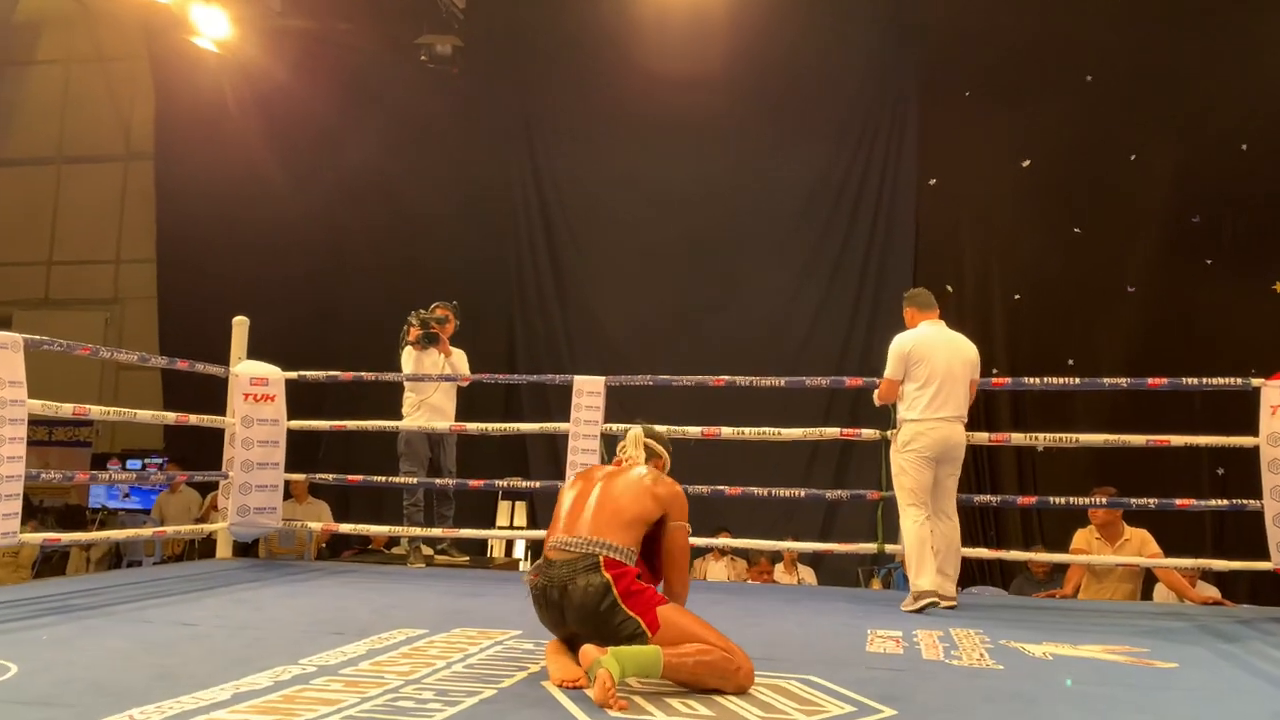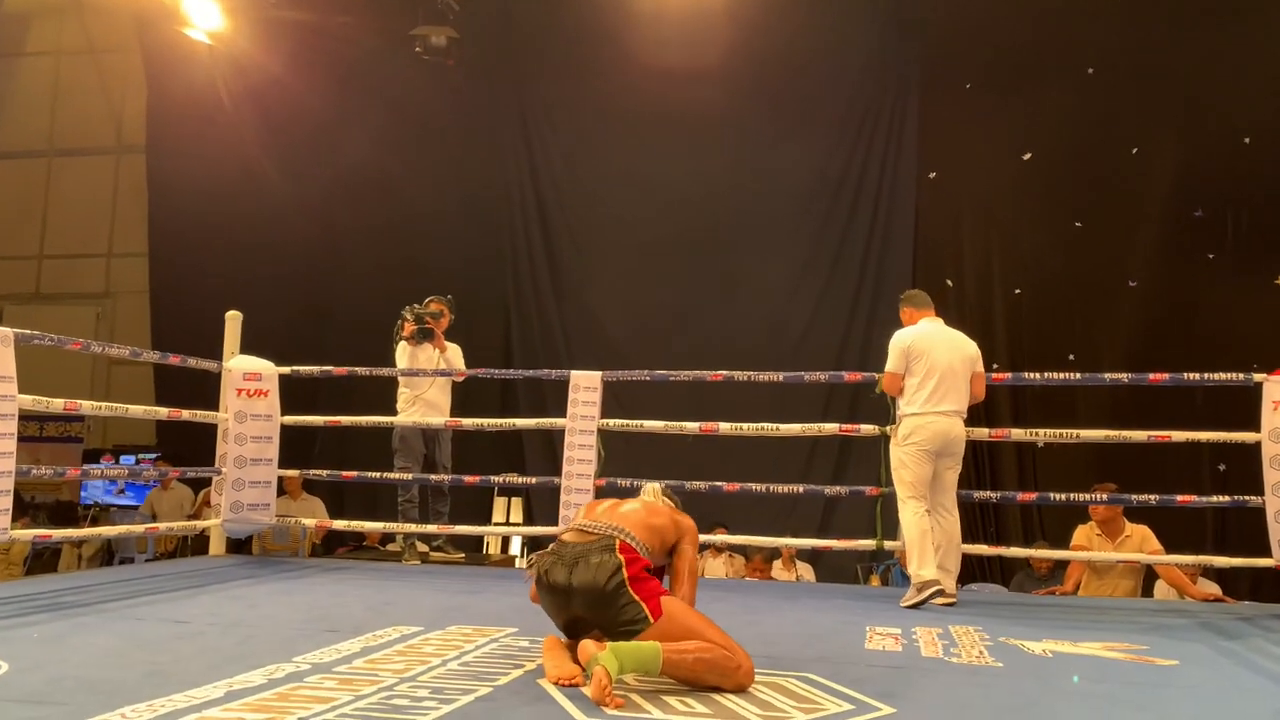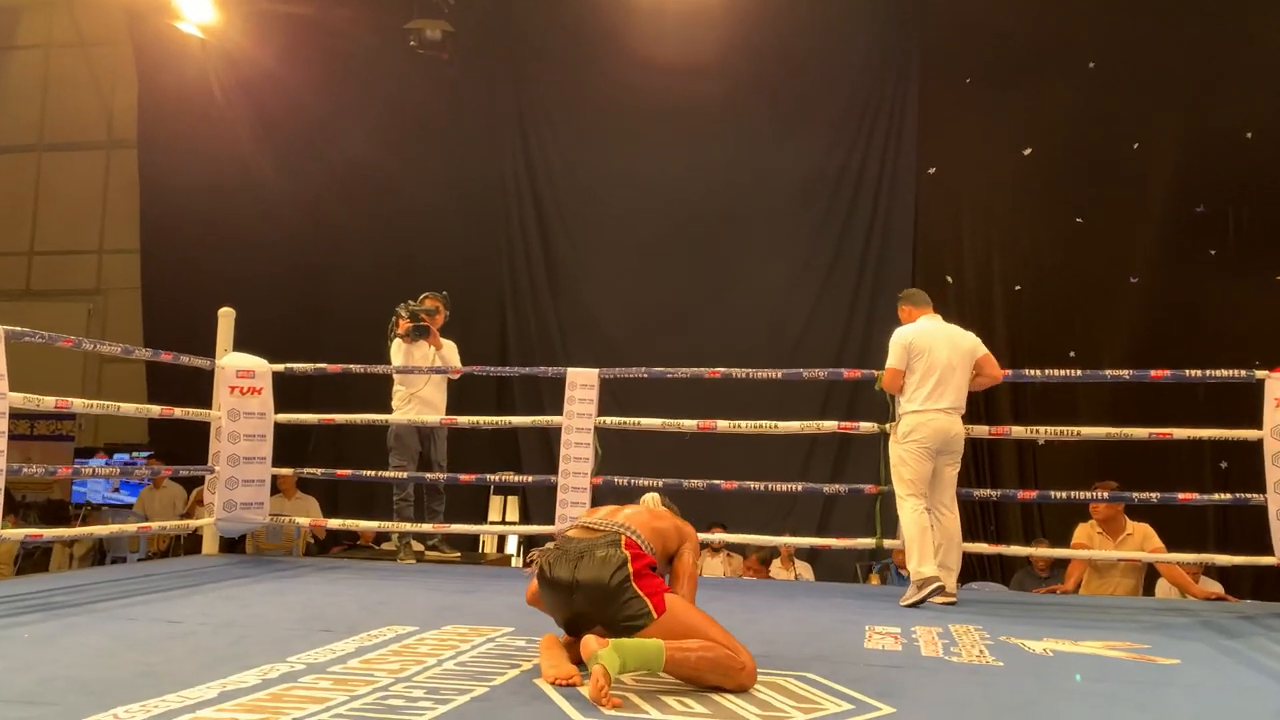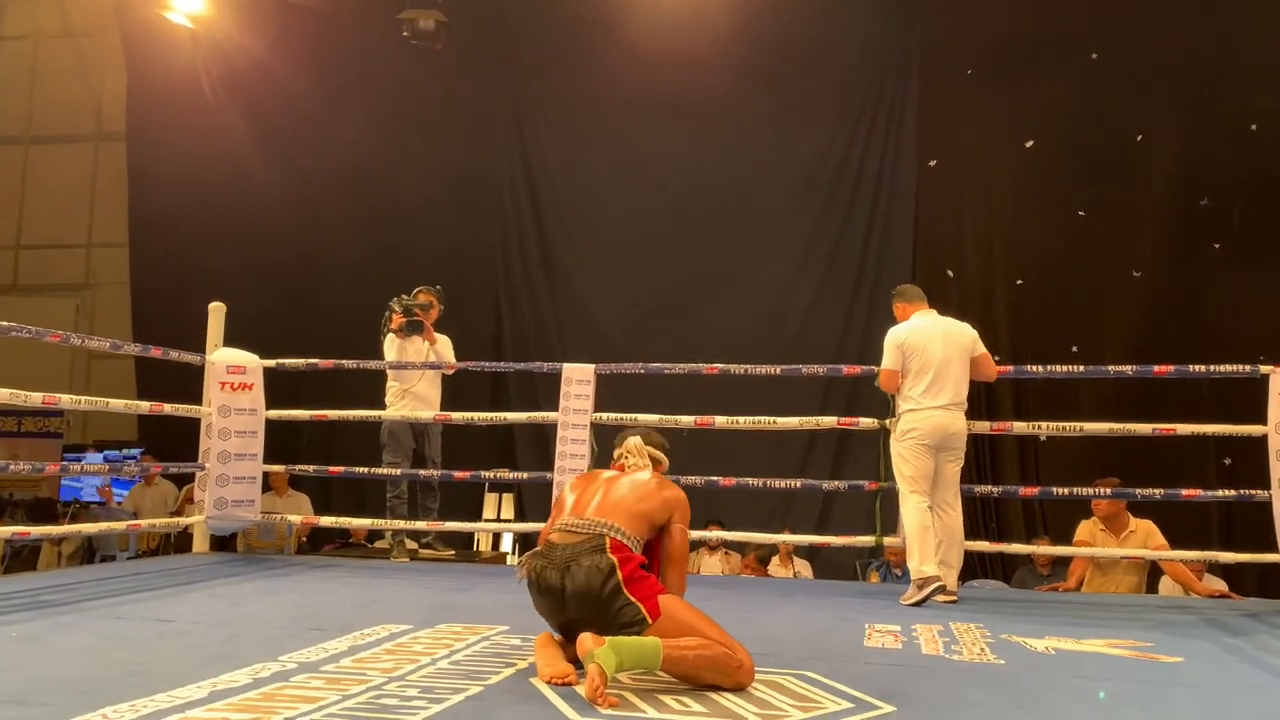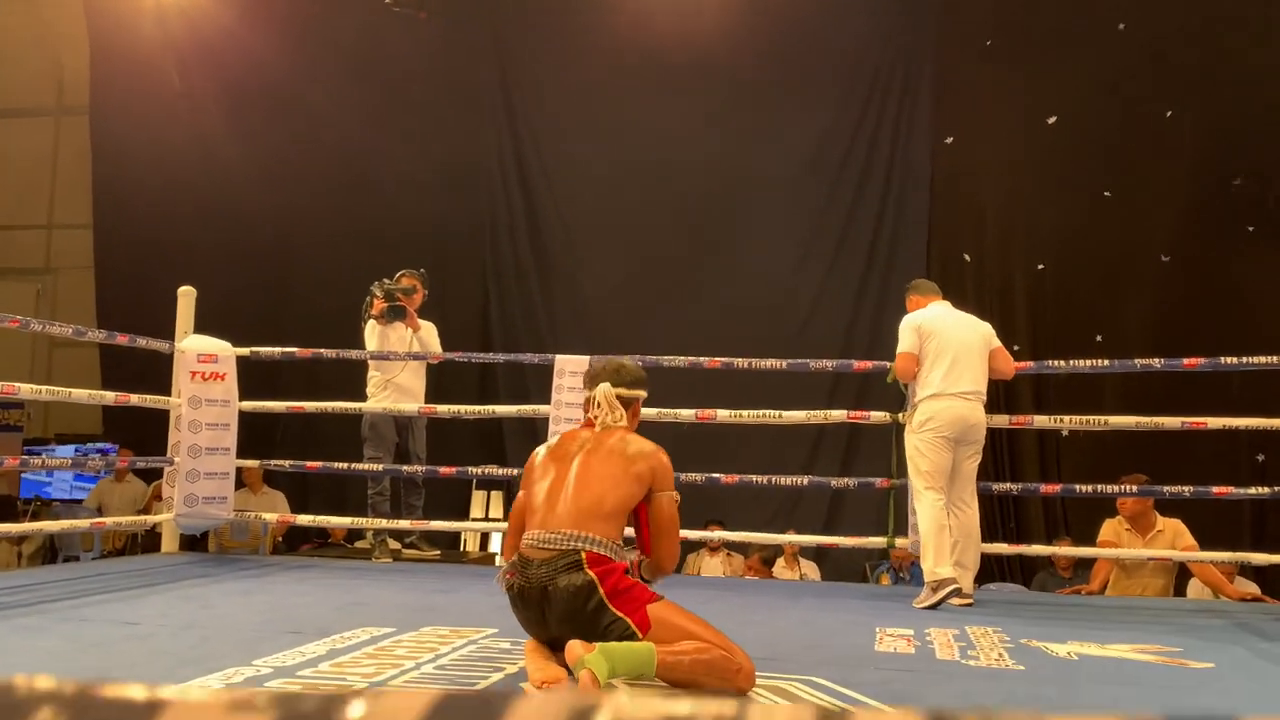
dt=0.3s
person 1, frame 1
left shoulder: (906, 341)
right shoulder: (967, 345)
left elbow: (886, 393)
right elbow: (970, 396)
left wrist: (879, 397)
left hip: (917, 432)
right hip: (954, 433)
left knee: (914, 510)
right knee: (945, 512)
left ankle: (923, 587)
right ankle: (947, 589)
person 1, frame 2
left shoulder: (905, 336)
right shoulder: (966, 342)
left elbow: (890, 387)
right elbow: (978, 393)
left hip: (917, 426)
right hip: (954, 428)
left knee: (913, 503)
right knee: (946, 507)
left ankle: (925, 579)
right ankle: (947, 586)
person 1, frame 3
left shoulder: (905, 333)
right shoulder: (965, 337)
left elbow: (890, 383)
right elbow: (995, 375)
left hip: (917, 424)
right hip: (952, 425)
left knee: (912, 500)
right knee: (945, 504)
left ankle: (925, 575)
right ankle: (948, 584)
person 1, frame 4
left shoulder: (900, 332)
right shoulder: (963, 330)
left elbow: (887, 383)
right elbow: (990, 373)
left hip: (917, 421)
right hip: (954, 422)
left knee: (914, 498)
right knee: (948, 502)
left ankle: (925, 575)
right ankle: (948, 582)
person 1, frame 5
left shoulder: (915, 319)
right shoulder: (978, 323)
left elbow: (904, 370)
right elbow: (1007, 369)
left hip: (935, 411)
right hip: (974, 412)
left knee: (929, 495)
right knee: (964, 500)
left ankle: (940, 577)
right ankle: (964, 583)
person 2, frame 1
left shoulder: (457, 354)
right shoulder: (412, 350)
left elbow: (465, 379)
right elbow: (411, 383)
left wrist: (446, 352)
right wrist: (417, 348)
right hip: (415, 426)
left knee: (446, 488)
right knee: (414, 488)
left ankle: (443, 543)
right ankle: (414, 547)
person 2, frame 2
left shoulder: (452, 349)
right shoulder: (406, 345)
left elbow: (460, 375)
right elbow: (406, 379)
left wrist: (441, 347)
right wrist: (411, 343)
right hip: (410, 422)
left knee: (441, 484)
right knee: (408, 485)
left ankle: (439, 540)
right ankle: (409, 543)
person 2, frame 3
left shoulder: (447, 346)
right shoulder: (401, 342)
left elbow: (456, 372)
right elbow: (401, 377)
left wrist: (437, 345)
right wrist: (406, 340)
right hip: (405, 420)
left knee: (436, 482)
right knee: (404, 484)
left ankle: (434, 539)
right ankle: (404, 543)
person 2, frame 4
left shoulder: (441, 341)
right shoulder: (395, 337)
left elbow: (450, 368)
right elbow: (395, 373)
left wrist: (431, 340)
right wrist: (400, 336)
left hip: (429, 417)
right hip: (399, 416)
left knee: (430, 479)
right knee: (397, 481)
left ankle: (428, 537)
right ankle: (398, 541)
person 2, frame 5
left shoulder: (426, 328)
right shoulder: (376, 324)
left elbow: (436, 355)
right elbow: (376, 361)
left wrist: (415, 326)
right wrist: (381, 322)
left hip: (414, 410)
right hip: (381, 408)
left knee: (415, 475)
right knee: (379, 476)
left ankle: (413, 535)
right ankle: (380, 540)
person 3, frame 1
left shoulder: (579, 478)
right shoulder: (667, 488)
right elbow: (676, 584)
right wrist: (664, 629)
left hip: (546, 594)
right hip: (601, 588)
right knee: (739, 672)
left ankle: (567, 650)
right ankle: (616, 659)
person 3, frame 2
left shoulder: (596, 506)
right shoulder: (681, 522)
right elbow: (682, 603)
right hip: (608, 574)
right knee: (740, 671)
left ankle: (565, 648)
right ankle: (612, 655)
person 3, frame 3
left shoulder: (597, 513)
right shoulder: (682, 529)
right elbow: (681, 608)
left hip: (555, 571)
right hip: (613, 571)
right knee: (741, 670)
left ankle: (563, 648)
right ankle: (614, 651)
person 3, frame 4
left shoulder: (578, 483)
right shoulder: (671, 492)
right elbow: (672, 587)
left hip: (545, 576)
right hip: (603, 572)
right knee: (739, 668)
left ankle: (557, 647)
right ankle: (610, 651)
person 3, frame 5
left shoulder: (544, 451)
right shoulder: (649, 454)
left elbow: (508, 554)
right elbow: (664, 564)
right wrist: (636, 568)
left hip: (526, 597)
right hip: (588, 588)
right knee: (738, 672)
left ankle: (547, 651)
right ankle: (599, 658)
person 4, frame 1
left shoulder: (1141, 537)
right shoulder: (1083, 536)
left elbow: (1163, 569)
right elbow: (1078, 564)
left wrist: (1196, 597)
right wrist: (1068, 590)
person 4, frame 2
left shoulder: (1142, 533)
right shoulder: (1084, 532)
left elbow: (1164, 566)
right elbow: (1078, 560)
left wrist: (1197, 593)
right wrist: (1068, 587)
person 4, frame 3
left shoulder: (1143, 532)
right shoulder: (1085, 530)
left elbow: (1165, 564)
right elbow: (1079, 559)
left wrist: (1198, 592)
right wrist: (1069, 585)
person 4, frame 4
left shoulder: (1146, 529)
right shoulder: (1087, 527)
left elbow: (1168, 561)
right elbow: (1082, 556)
left wrist: (1202, 589)
right wrist: (1071, 583)
person 4, frame 5
left shoulder: (1174, 528)
right shoulder: (1112, 527)
left elbow: (1198, 563)
right elbow: (1106, 559)
left wrist: (1233, 592)
right wrist: (1095, 585)
